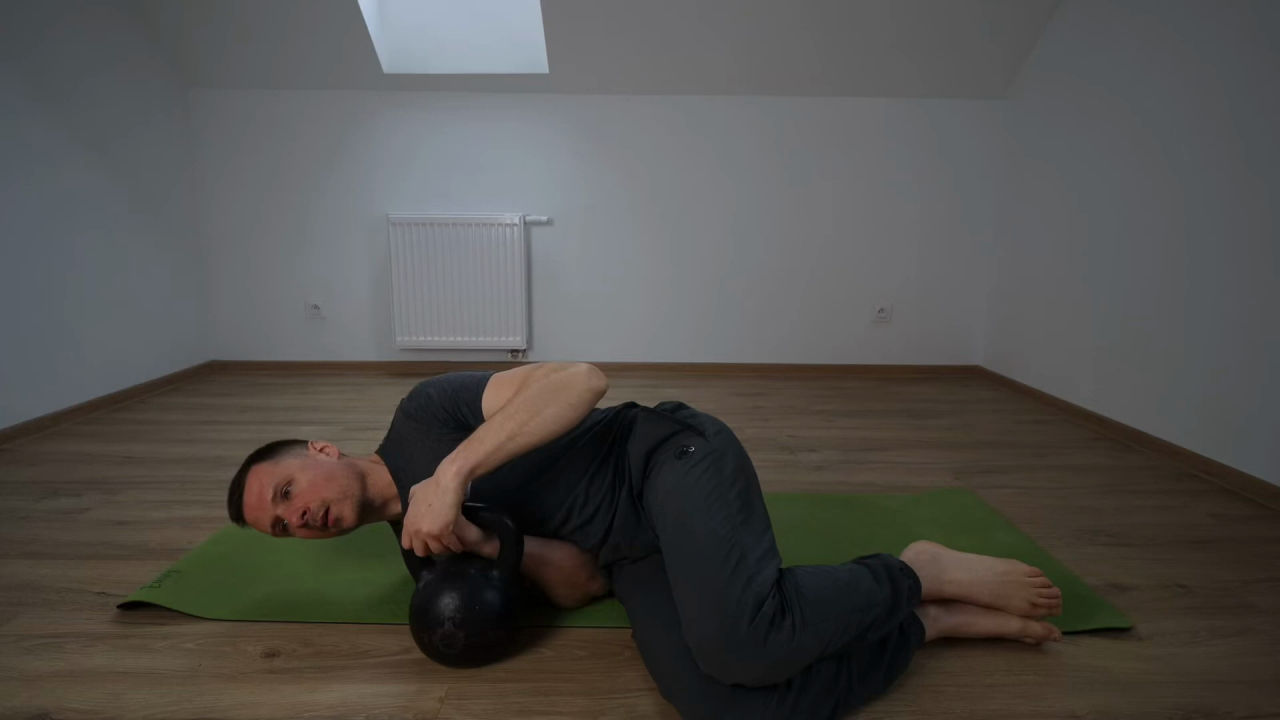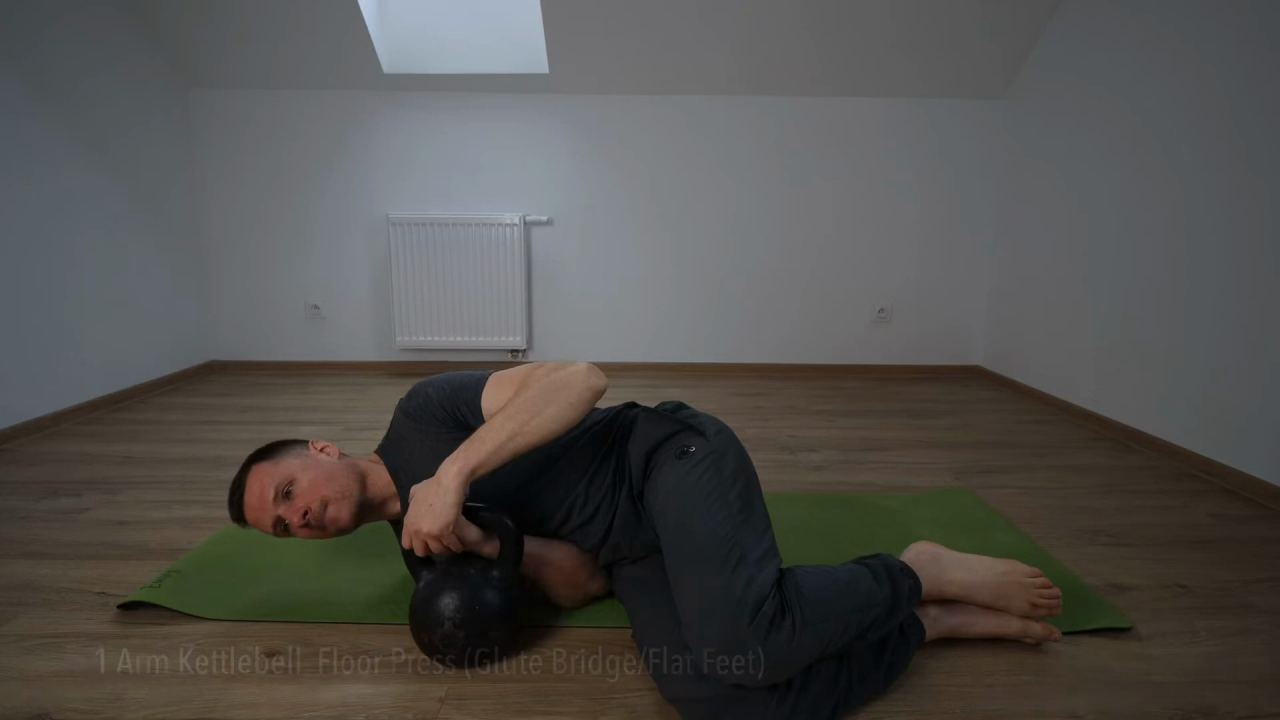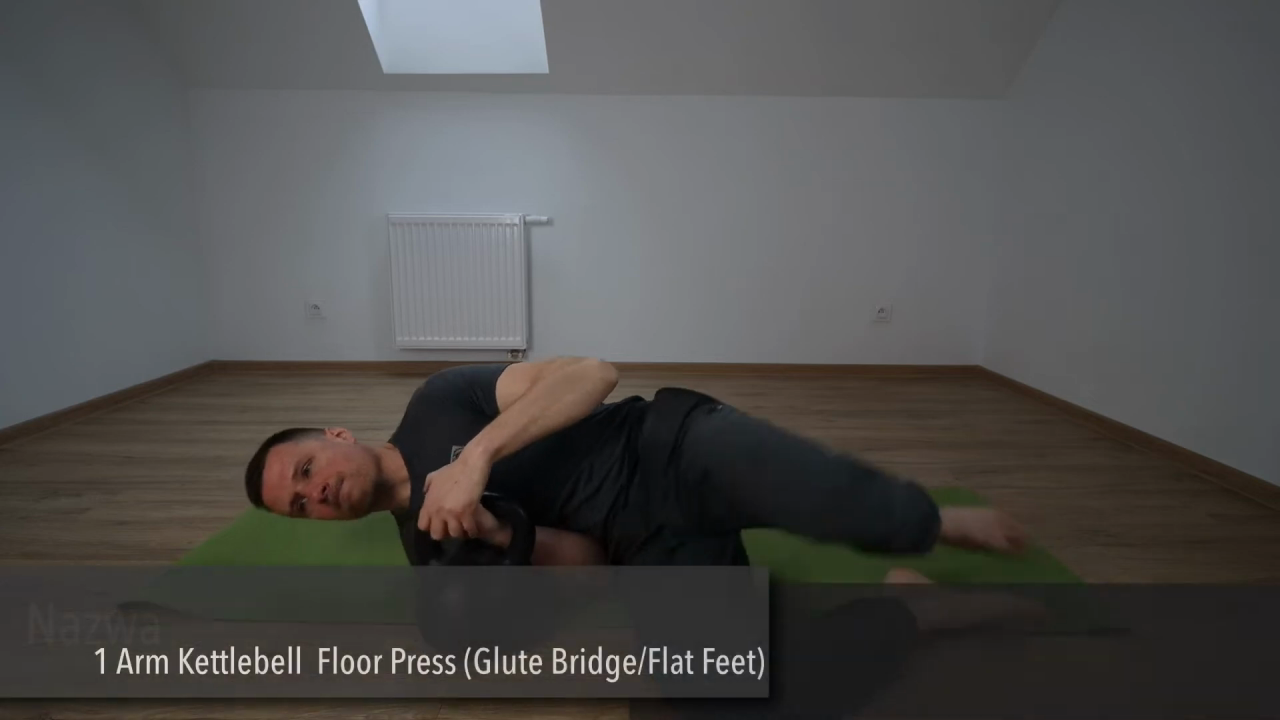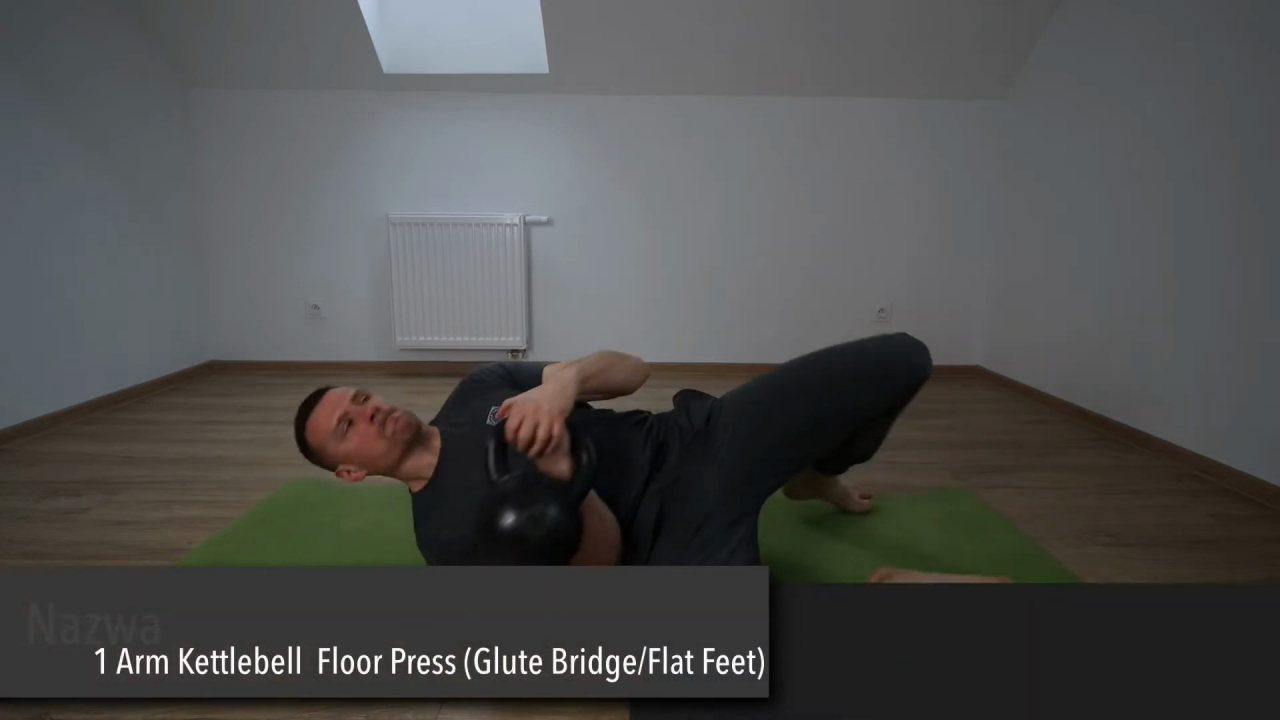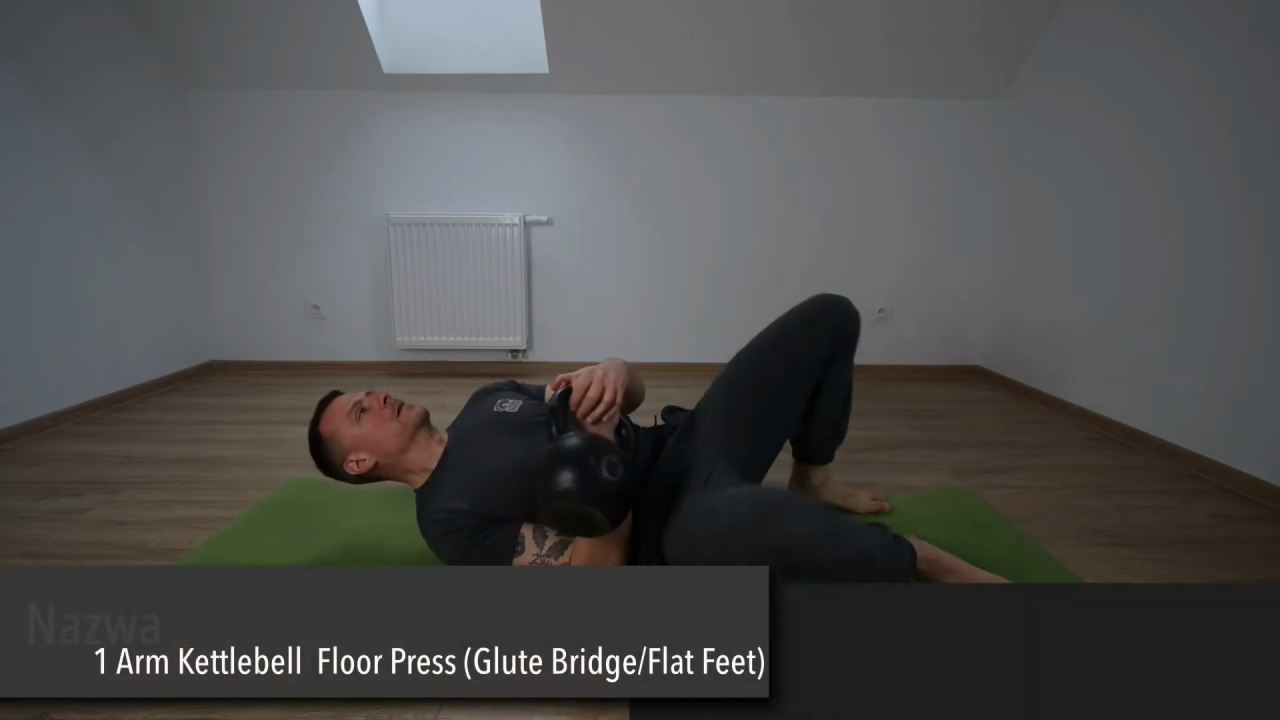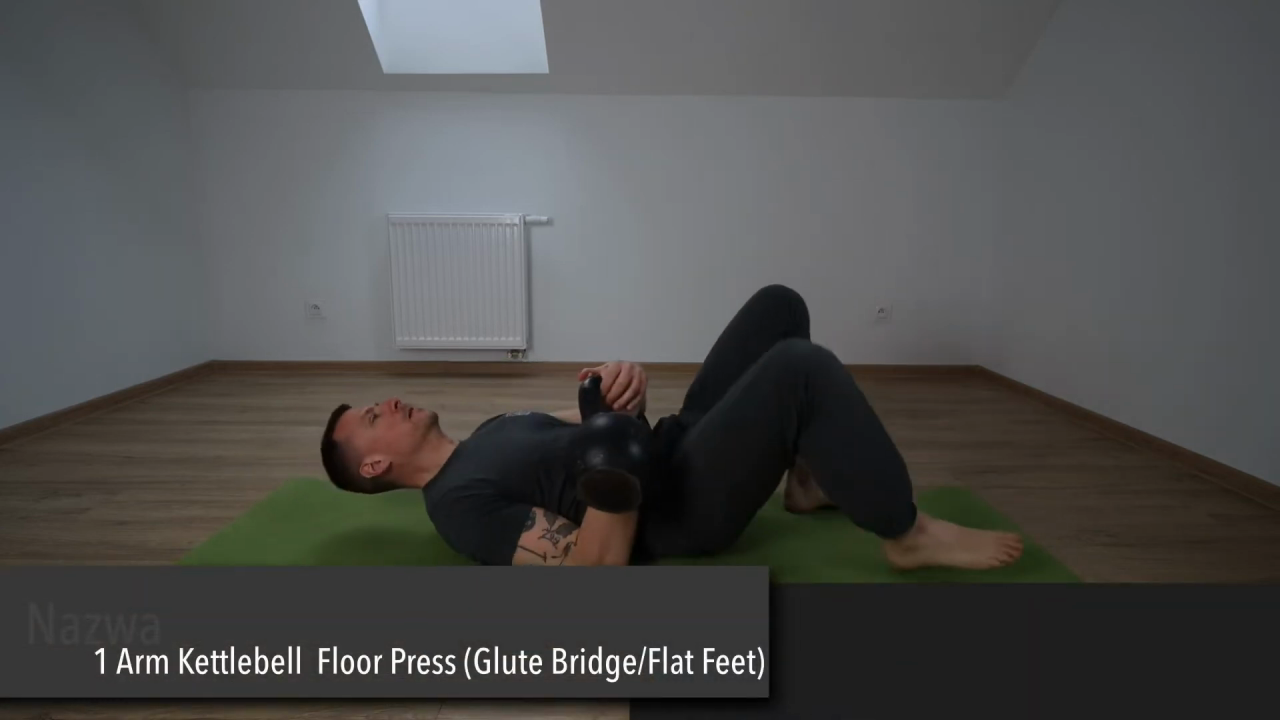
dt=0.4s
person 1, frame 1
left shoulder: (423, 414)
right shoulder: (422, 549)
left elbow: (581, 380)
right elbow: (576, 582)
left wrist: (455, 473)
right wrist: (482, 545)
left hip: (670, 459)
right hip: (635, 550)
left knee: (741, 636)
left ankle: (915, 572)
right ankle: (929, 620)
person 1, frame 2
left shoulder: (421, 414)
right shoulder: (423, 550)
left elbow: (580, 380)
right elbow: (578, 583)
left wrist: (455, 474)
right wrist: (483, 549)
left hip: (670, 460)
right hip: (635, 552)
left knee: (742, 635)
left ankle: (917, 575)
right ankle: (929, 622)
person 1, frame 3
left shoulder: (439, 404)
right shoulder: (427, 539)
left elbow: (590, 375)
right elbow: (583, 562)
left wrist: (479, 455)
right wrist: (494, 536)
left hip: (679, 442)
right hip: (654, 541)
left knee: (867, 513)
left ankle: (933, 524)
person 1, frame 4
left shoulder: (479, 392)
right shoulder: (444, 531)
left elbow: (630, 369)
right elbow: (602, 560)
left wrist: (560, 385)
right wrist: (558, 480)
left hip: (701, 440)
right hip: (678, 538)
left knee: (900, 359)
left ankle: (813, 478)
right ankle: (896, 594)
person 1, frame 5
left shoulder: (486, 402)
right shoulder: (449, 516)
left elbow: (634, 391)
right elbow: (599, 572)
left wrist: (611, 373)
left hip: (690, 439)
right hip: (681, 519)
left knee: (830, 315)
right knee: (767, 527)
left ankle: (811, 480)
right ankle: (912, 559)
person 1, frame 6
left shoulder: (492, 432)
right shoulder: (459, 501)
right elbow: (599, 569)
left wrist: (622, 379)
left hip: (677, 443)
right hip: (685, 505)
left knee: (778, 304)
right knee: (805, 367)
left ankle: (810, 479)
right ankle: (909, 535)
